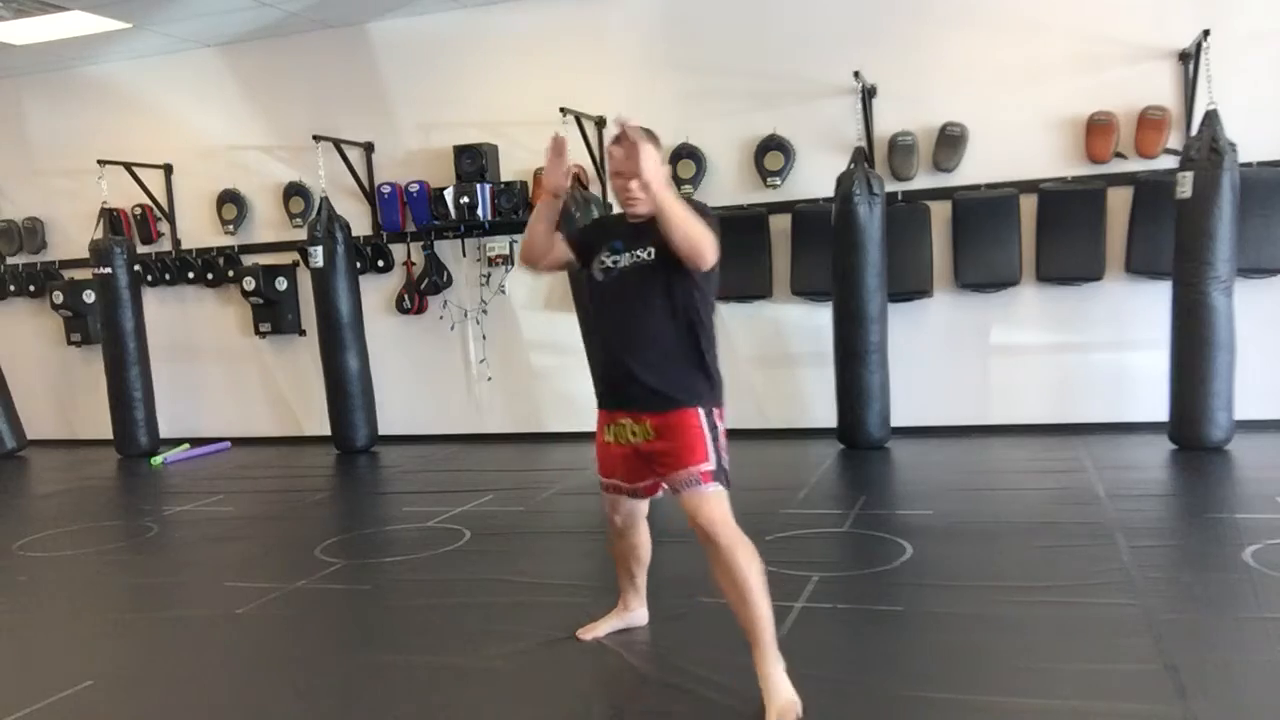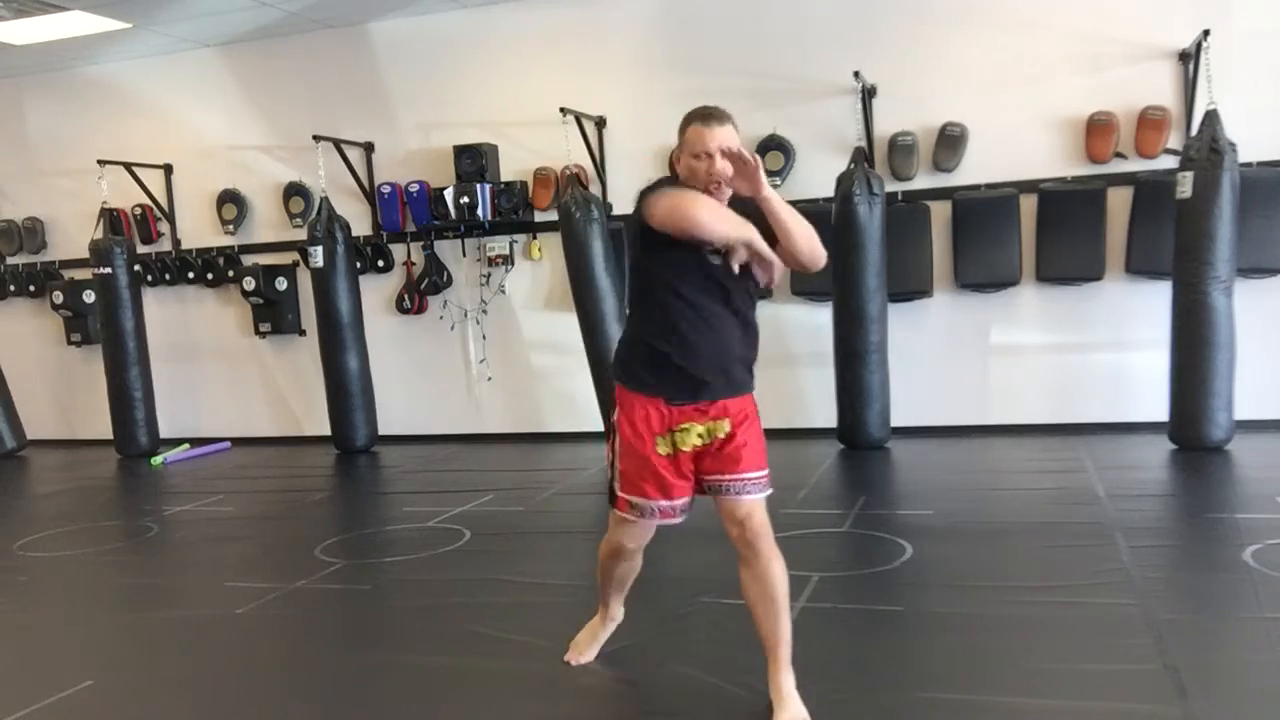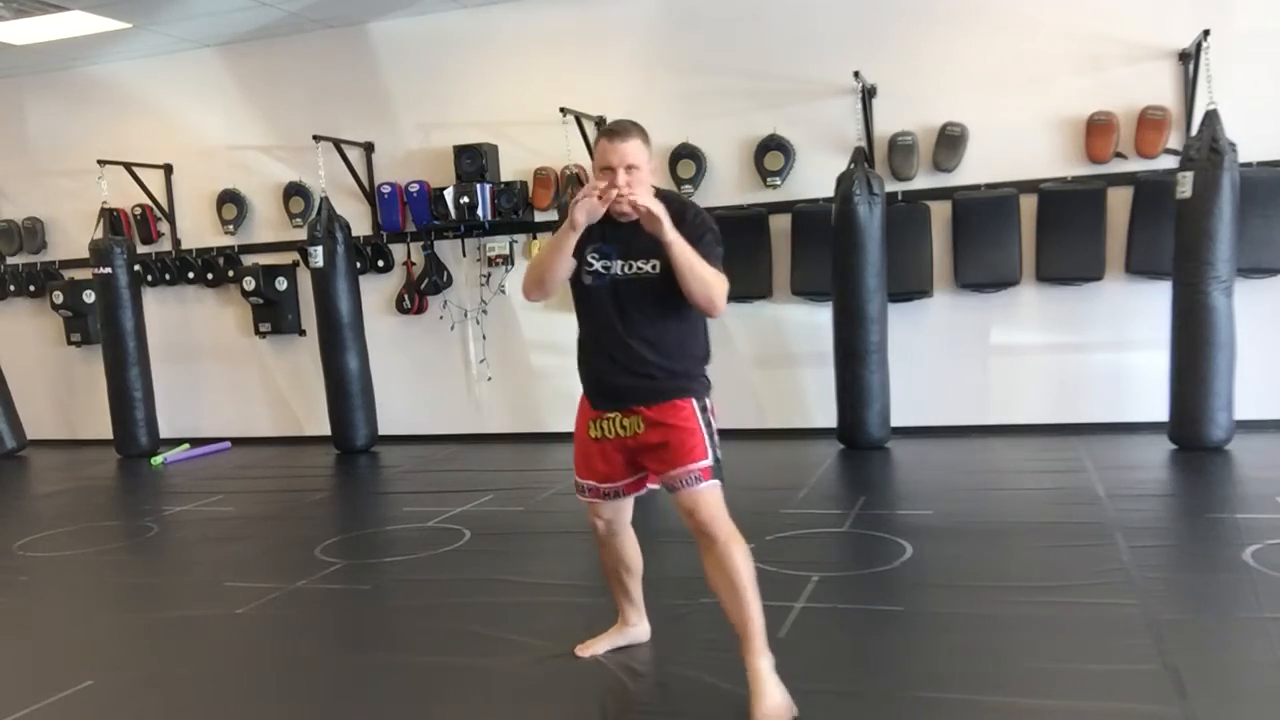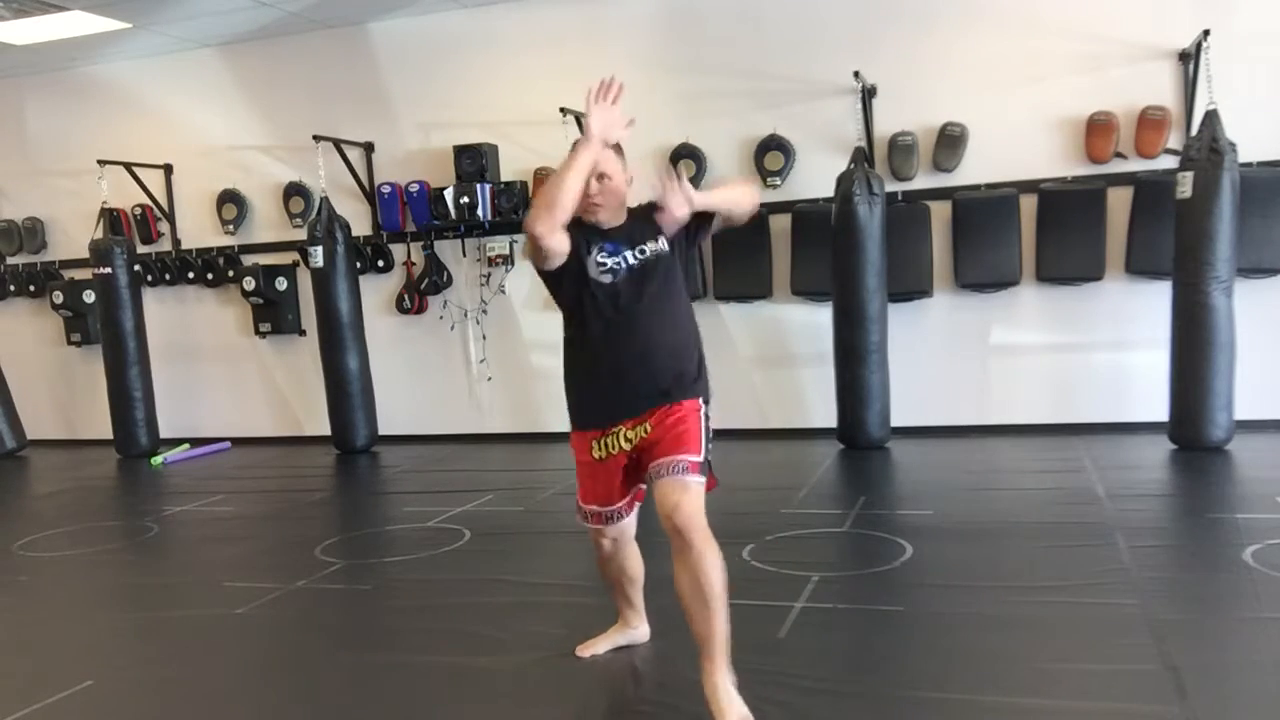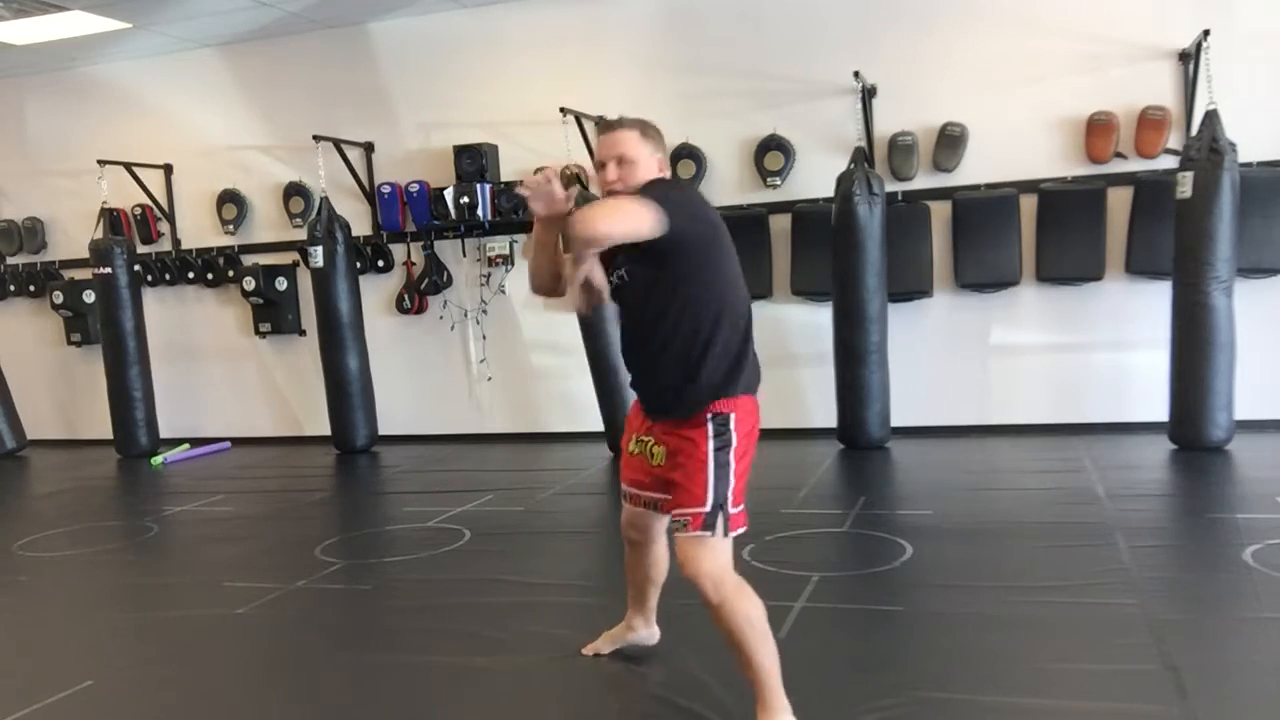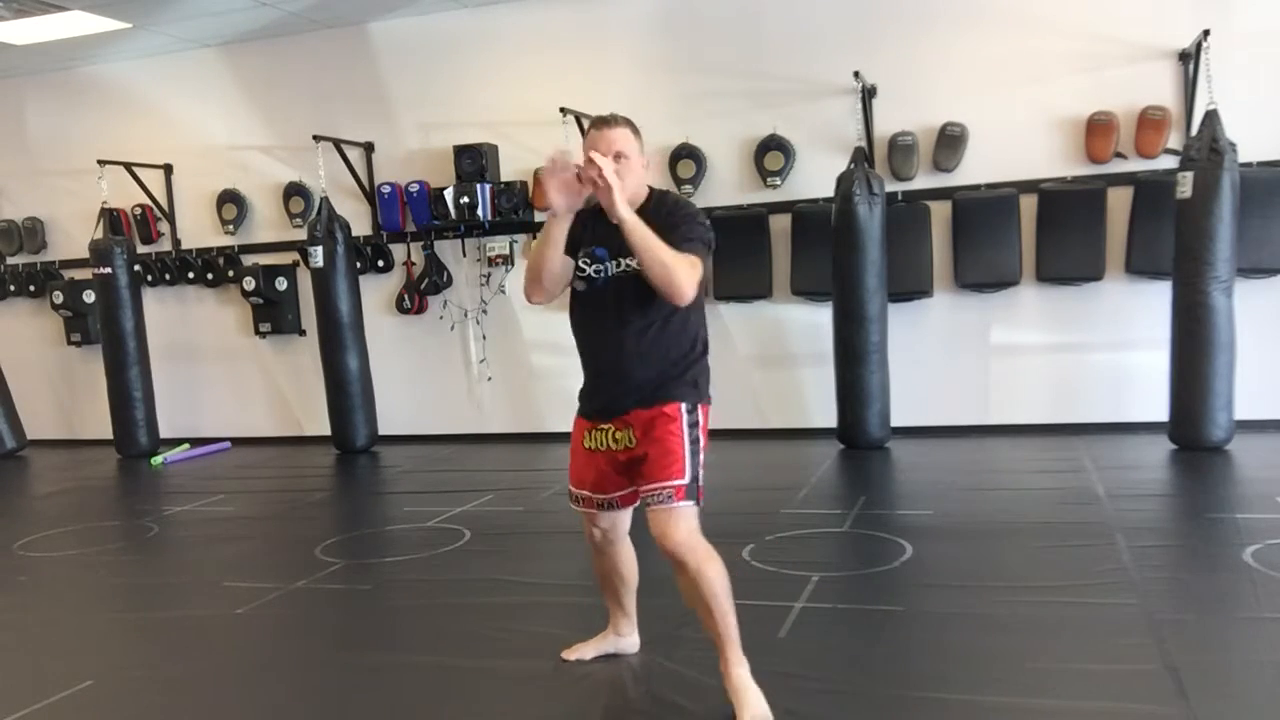
dt=0.5s
person 1, frame 1
left shoulder: (687, 216)
right shoulder: (600, 233)
left elbow: (701, 256)
right elbow: (534, 257)
left wrist: (656, 185)
right wrist: (552, 195)
left hip: (683, 402)
right hip: (620, 407)
left knee: (712, 523)
right knee: (620, 513)
left ankle: (771, 667)
right ankle: (632, 605)
person 1, frame 2
left shoulder: (747, 210)
right shoulder: (664, 200)
left elbow: (813, 259)
right elbow: (693, 217)
left wrist: (762, 194)
right wrist: (750, 238)
left hip: (728, 399)
right hip: (652, 399)
left knee: (752, 532)
right knee: (629, 535)
right ankle: (607, 614)
person 1, frame 3
left shoulder: (688, 218)
right shoulder: (586, 225)
left elbow: (713, 302)
right elbow: (536, 289)
left wrist: (666, 231)
right wrist: (574, 226)
left hip: (674, 396)
right hip: (603, 401)
left knee: (708, 518)
right knee: (605, 519)
left ankle: (761, 665)
right ankle: (632, 621)
person 1, frame 4
left shoulder: (659, 221)
right shoulder: (567, 244)
left elbow: (745, 199)
right elbow: (540, 228)
left wrist: (693, 199)
right wrist: (587, 144)
left hip: (675, 404)
right hip: (600, 420)
left knee: (684, 521)
right knee: (608, 537)
right ankle: (632, 621)
person 1, frame 5
left shoulder: (676, 200)
right shoulder: (616, 243)
left elbow: (603, 226)
right elbow: (546, 283)
left wrist: (581, 253)
right wrist: (550, 216)
left hip: (713, 414)
right hip: (660, 409)
left knee: (706, 568)
right knee: (638, 525)
right ankle: (640, 623)
person 1, frame 6
left shoulder: (677, 215)
right shoulder: (584, 226)
left elbow: (681, 289)
right elbow: (538, 290)
left wrist: (619, 209)
right wrist: (560, 216)
left hip: (670, 401)
right hip: (602, 406)
left knee: (676, 536)
right knee: (601, 527)
left ankle: (736, 666)
right ankle: (622, 629)
